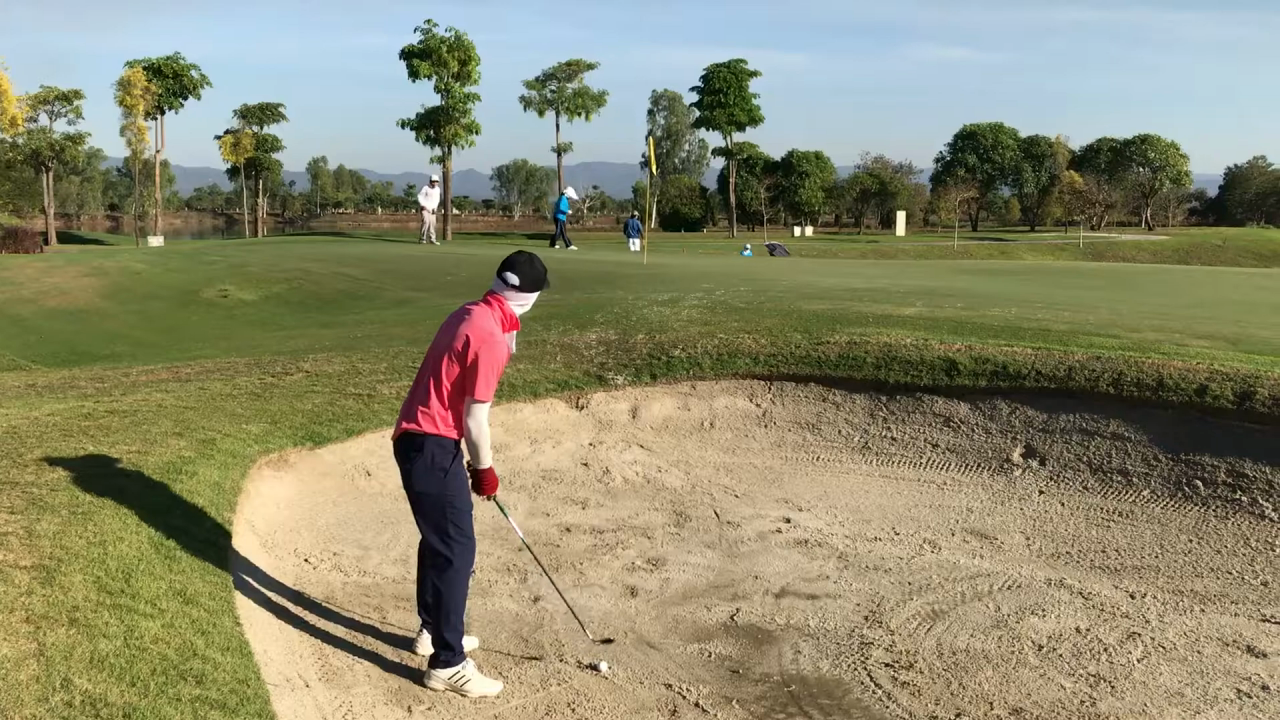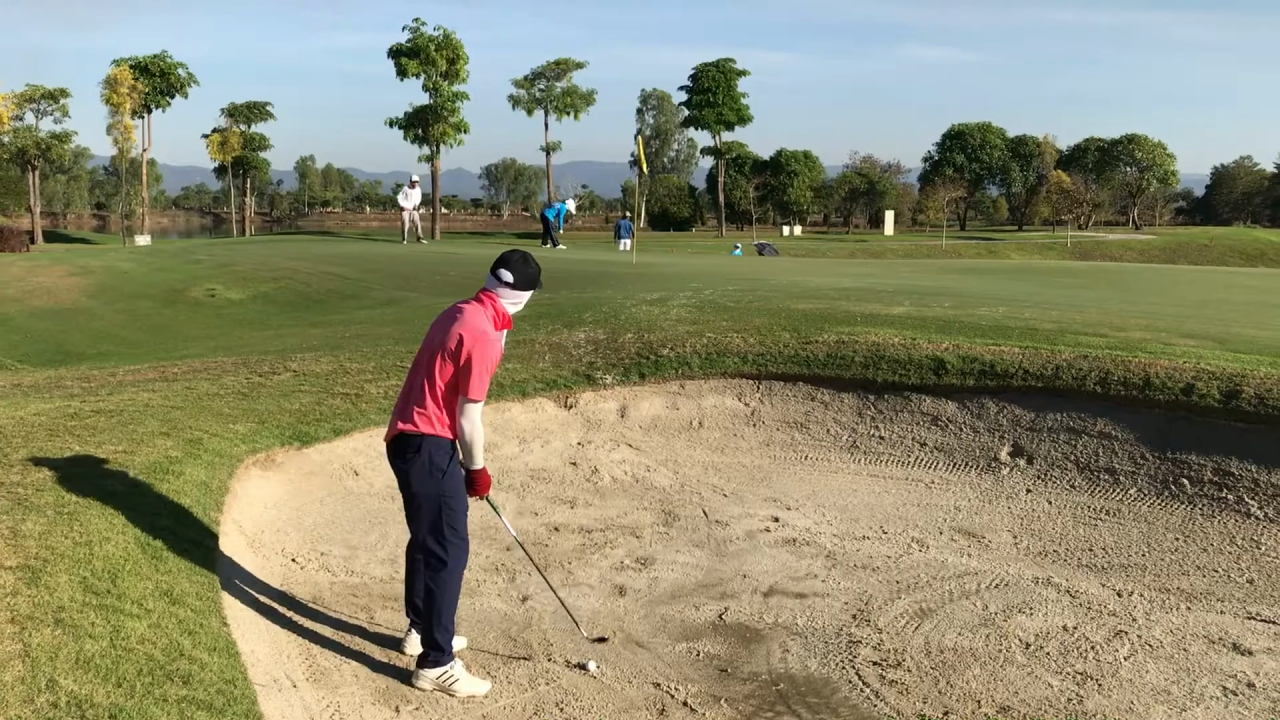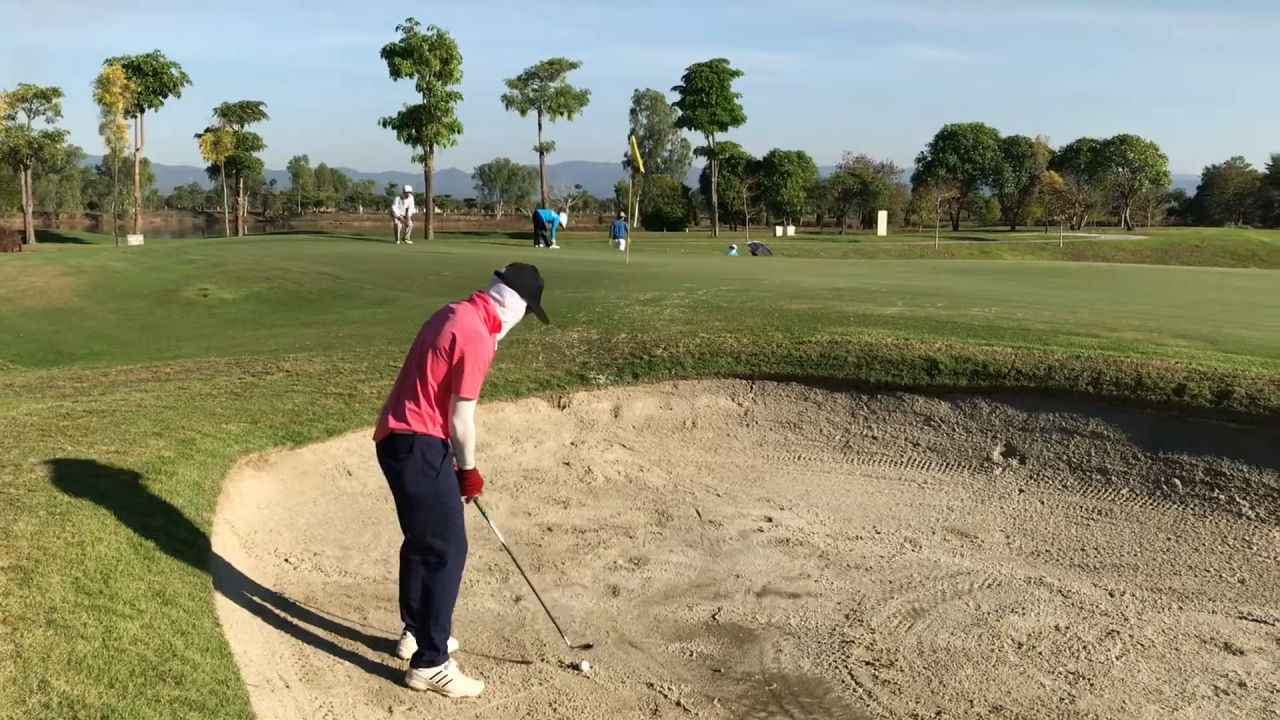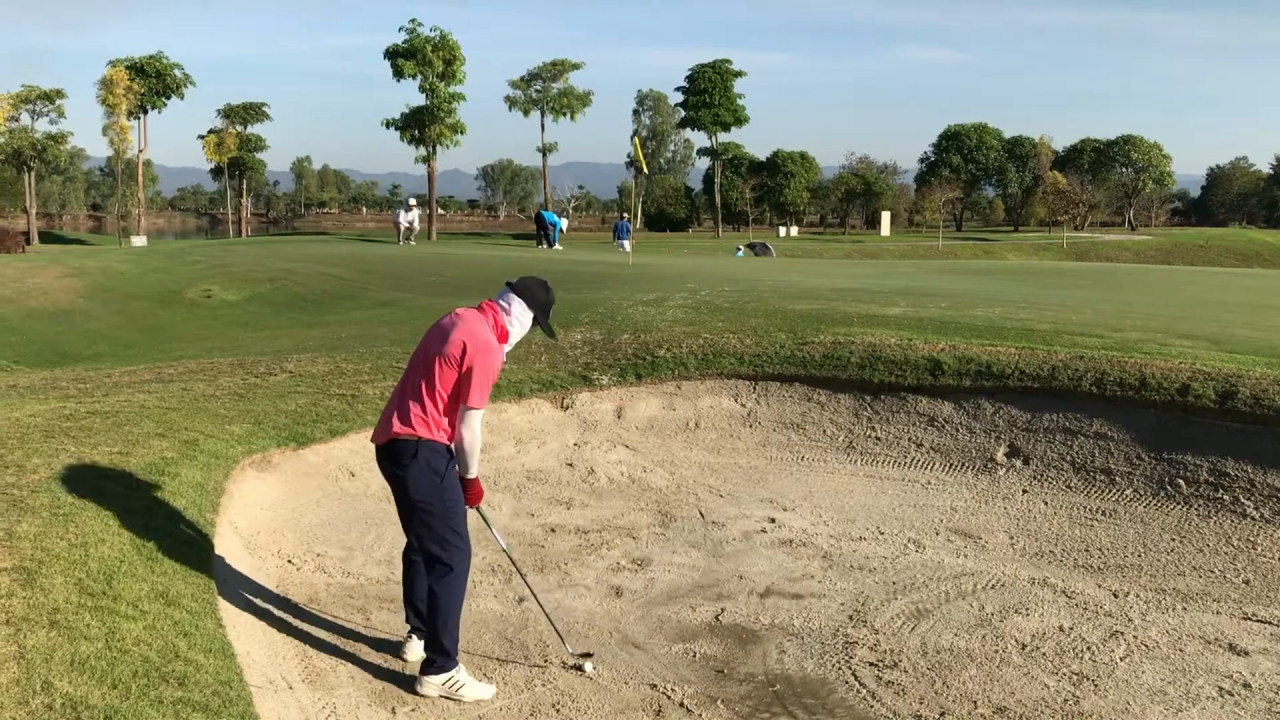
dt=0.4s
person 1, frame 1
left shoulder: (470, 314)
right shoulder: (490, 338)
right elbow: (475, 419)
left wrist: (477, 464)
right wrist: (485, 470)
left hip: (417, 439)
right hip: (433, 447)
left knee: (439, 540)
right knee: (456, 551)
left ankle: (434, 630)
right ankle: (447, 664)
person 1, frame 2
left shoulder: (458, 312)
right shoulder: (485, 337)
right elbow: (468, 418)
left wrist: (467, 465)
right wrist: (477, 470)
left hip: (406, 438)
right hip: (429, 446)
left knee: (426, 540)
right knee: (448, 552)
left ankle: (420, 631)
right ankle: (435, 664)
person 1, frame 3
left shoulder: (453, 313)
right shoulder: (476, 336)
right elbow: (460, 417)
left wrist: (457, 464)
right wrist: (468, 470)
left hip: (395, 439)
right hip: (419, 446)
left knee: (421, 542)
right knee: (447, 551)
left ankle: (416, 632)
right ankle: (430, 663)
person 1, frame 4
left shoulder: (458, 319)
right shoulder: (486, 346)
right elbow: (467, 426)
left wrist: (460, 473)
right wrist: (470, 479)
left hip: (393, 443)
right hip: (422, 451)
left knee: (422, 544)
right knee: (451, 557)
left ankle: (420, 635)
right ankle: (439, 670)
